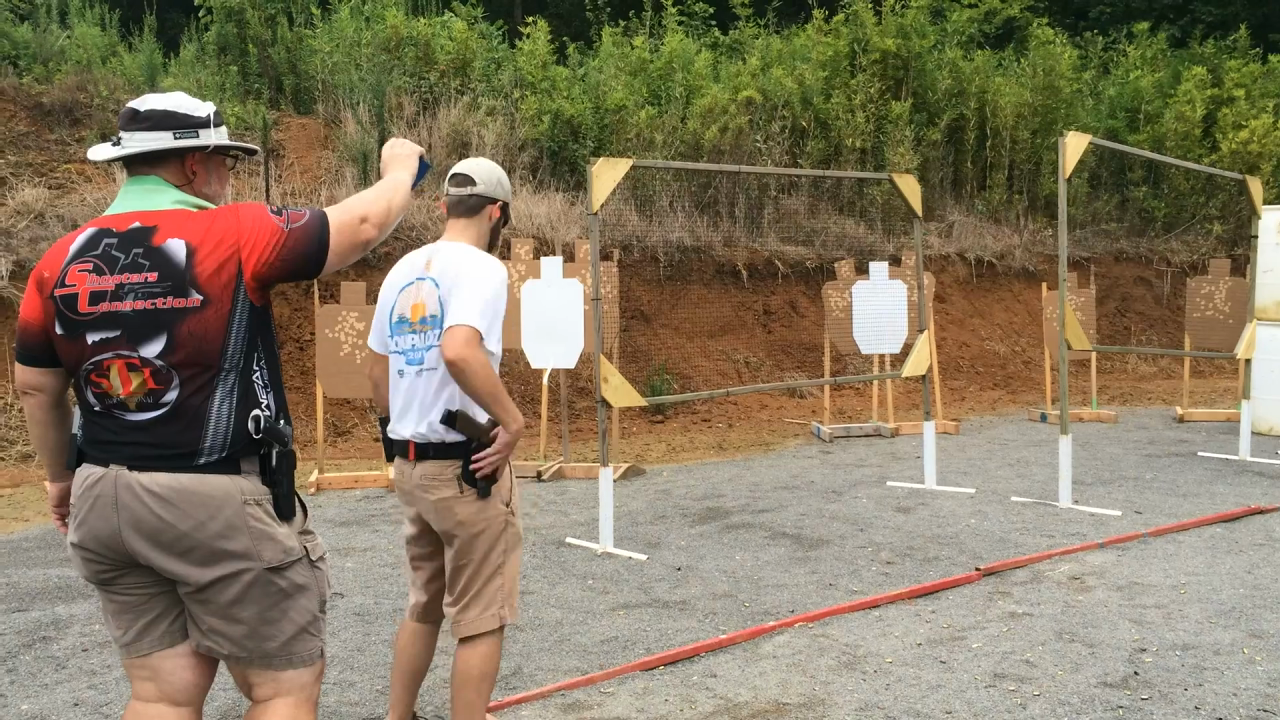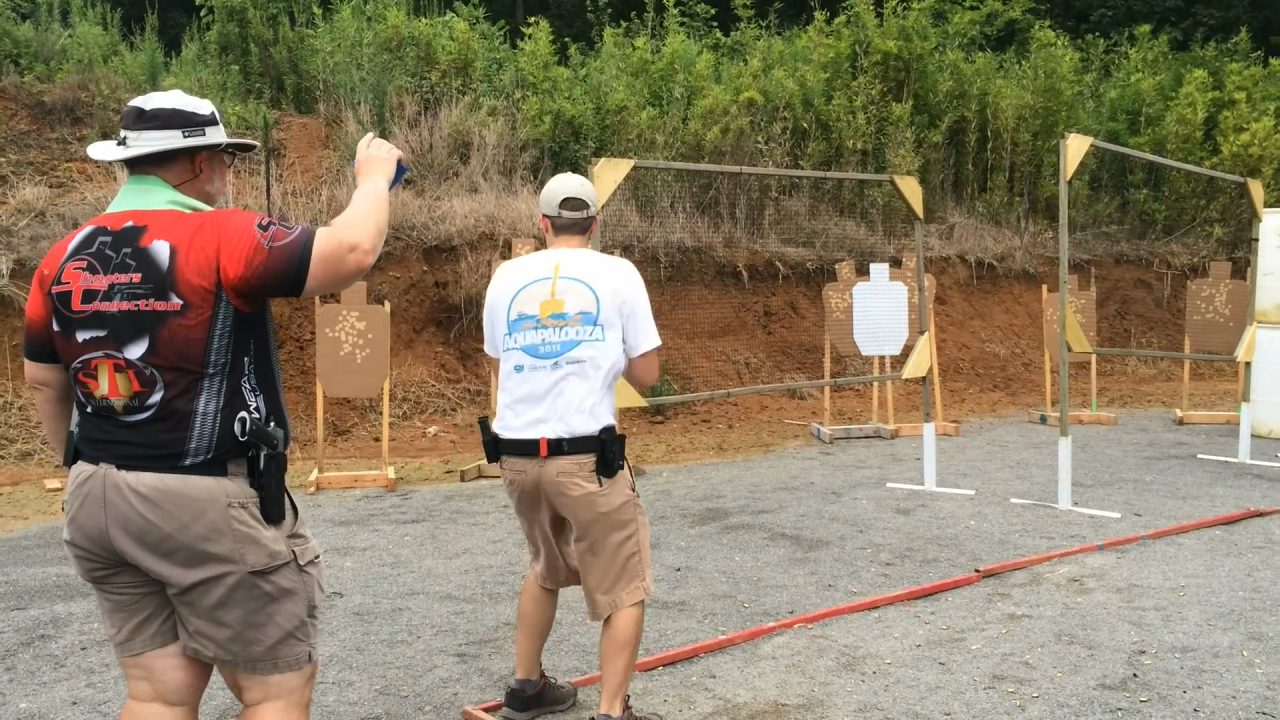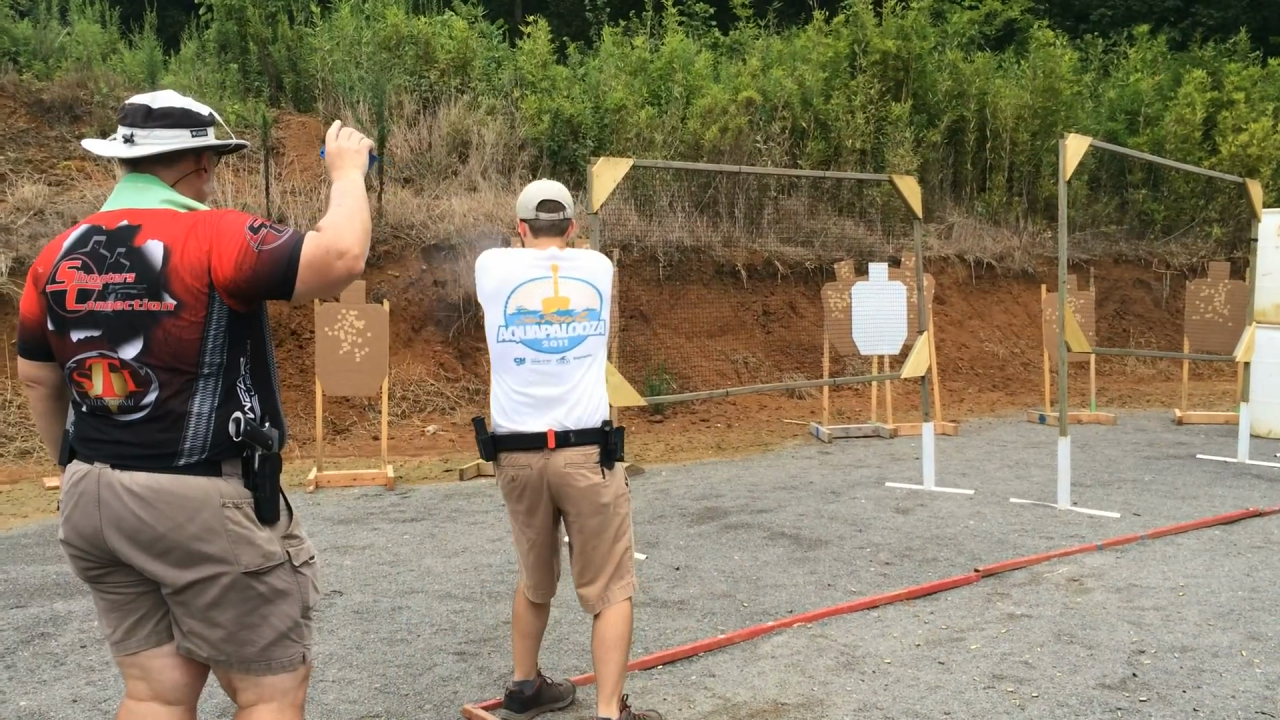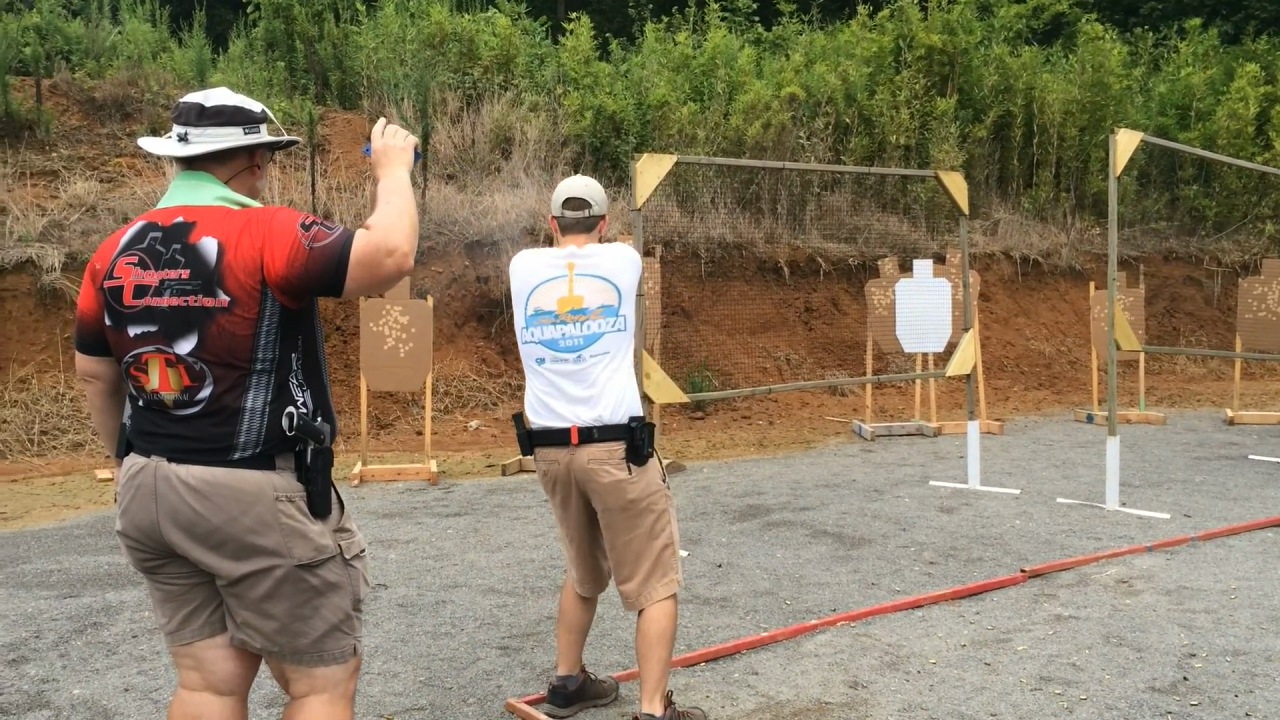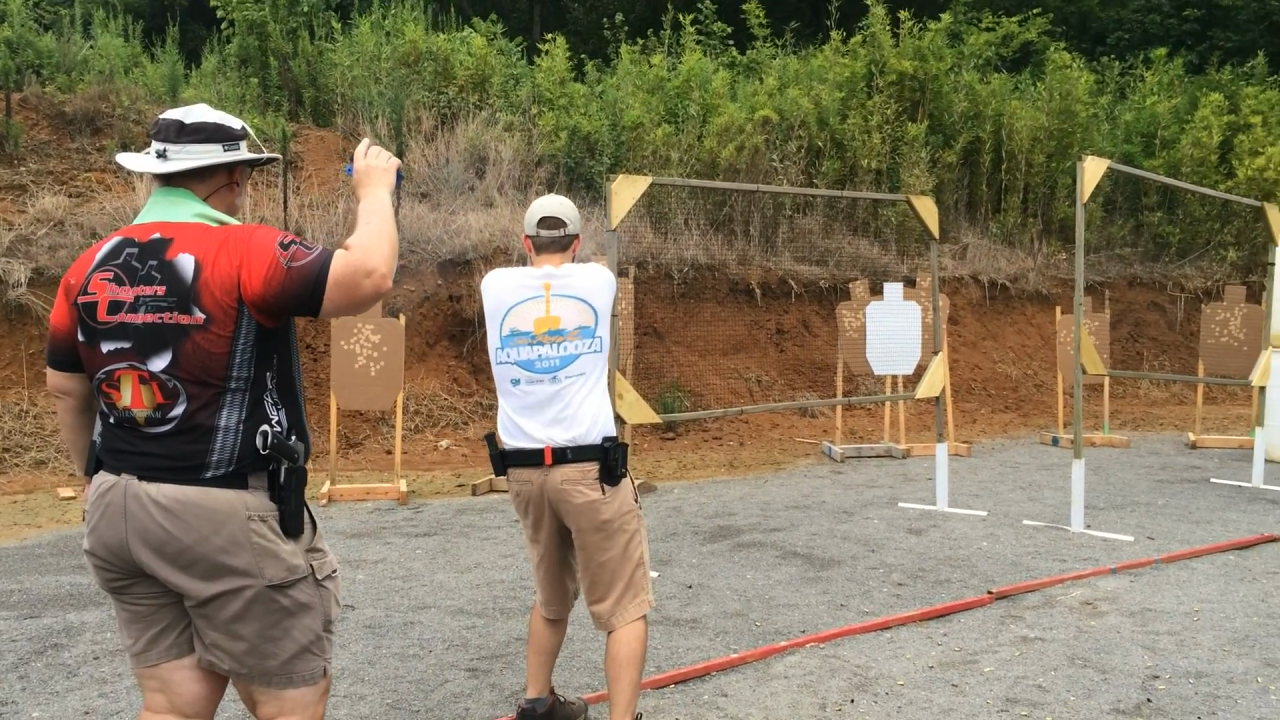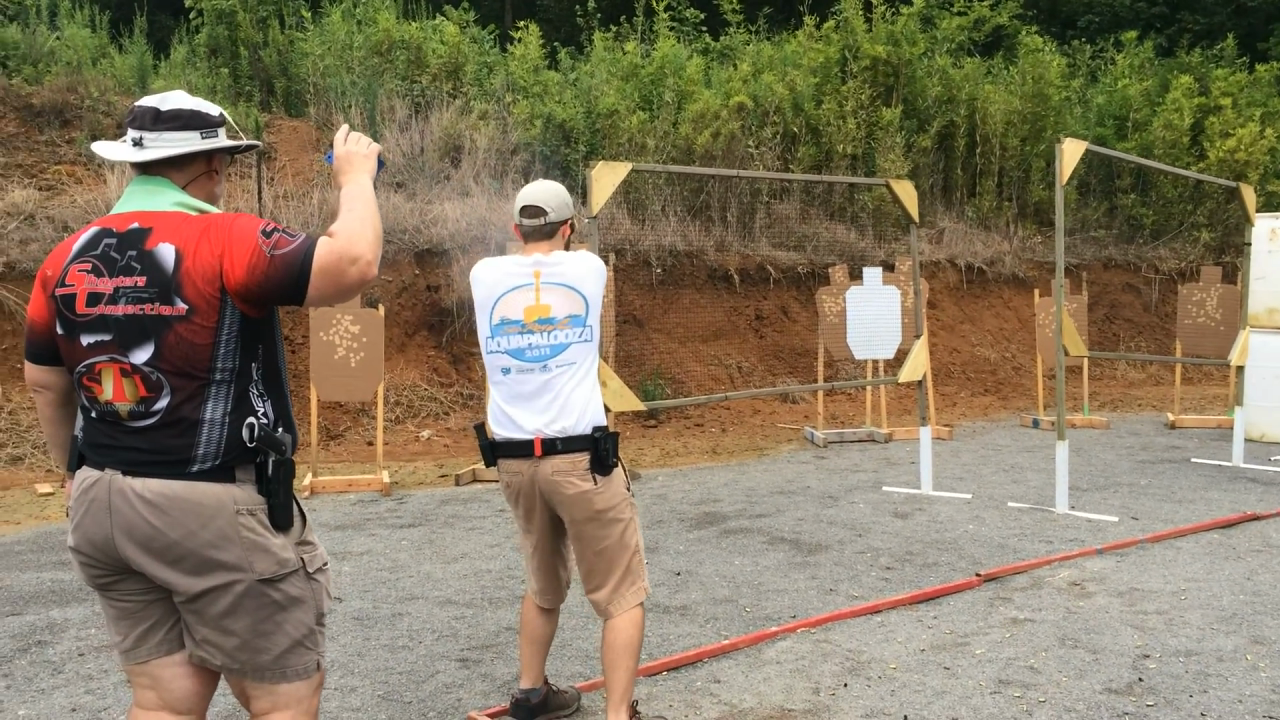
dt=0.7s
person 1, frame 1
left shoulder: (61, 260)
right shoulder: (234, 236)
left elbow: (35, 387)
right elbow: (363, 222)
left wrist: (63, 477)
right wrist: (398, 171)
left hip: (105, 500)
right hip: (217, 501)
person 1, frame 2
left shoulder: (63, 257)
right shoulder: (222, 239)
left elbow: (44, 380)
right elbow: (351, 252)
right wrist: (374, 177)
left hip: (99, 500)
right hip: (208, 501)
person 1, frame 3
left shoulder: (57, 254)
right shoulder: (215, 238)
left elbow: (36, 379)
right elbow: (341, 257)
right wrist: (348, 172)
left hip: (92, 500)
right hip: (202, 502)
person 1, frame 4
left shoulder: (115, 251)
right shoulder: (268, 233)
left elbow: (95, 375)
right elbow: (390, 255)
right wrist: (393, 170)
left hip: (149, 493)
right hip: (256, 494)
person 1, frame 5
left shoulder: (91, 265)
right shoulder: (245, 251)
left elbow: (65, 390)
right elbow: (368, 276)
left wrist: (101, 483)
right wrist: (374, 191)
left hip: (119, 511)
right hip: (228, 513)
person 1, frame 6
left shoulder: (67, 257)
right shoulder: (228, 240)
left elbow: (45, 384)
right elbow: (354, 264)
left wrist: (83, 477)
right wrist: (355, 176)
left hip: (103, 507)
right hip: (216, 508)
person 2, frame 1
left shoulder: (404, 268)
right shoulder: (482, 268)
left elbow: (380, 369)
right elbow: (460, 352)
right wrist: (511, 417)
left hip: (409, 461)
right hip: (462, 464)
left knee: (427, 605)
right knee: (483, 619)
person 2, frame 2
left shoulder: (506, 275)
right shoulder: (616, 273)
right elbow: (646, 374)
left hip: (517, 457)
right hip: (585, 458)
left knee: (549, 569)
right knee: (626, 589)
person 2, frame 3
left shoulder: (492, 266)
right shoulder: (598, 267)
left hip: (518, 454)
right hip: (586, 452)
left knee: (534, 577)
right knee: (610, 587)
person 2, frame 4
left shoulder: (523, 266)
right shoulder: (623, 260)
left hip: (553, 449)
right hip: (616, 447)
left knee: (584, 571)
right knee: (655, 583)
person 2, frame 5
left shoulder: (496, 285)
right shoulder: (599, 280)
left hip: (524, 471)
right hip: (589, 467)
left knee: (552, 595)
right knee: (624, 605)
person 2, frame 6
left shoulder: (486, 275)
right shoulder: (588, 268)
left hip: (515, 461)
right hip: (580, 457)
left knee: (544, 583)
right knee: (622, 592)
